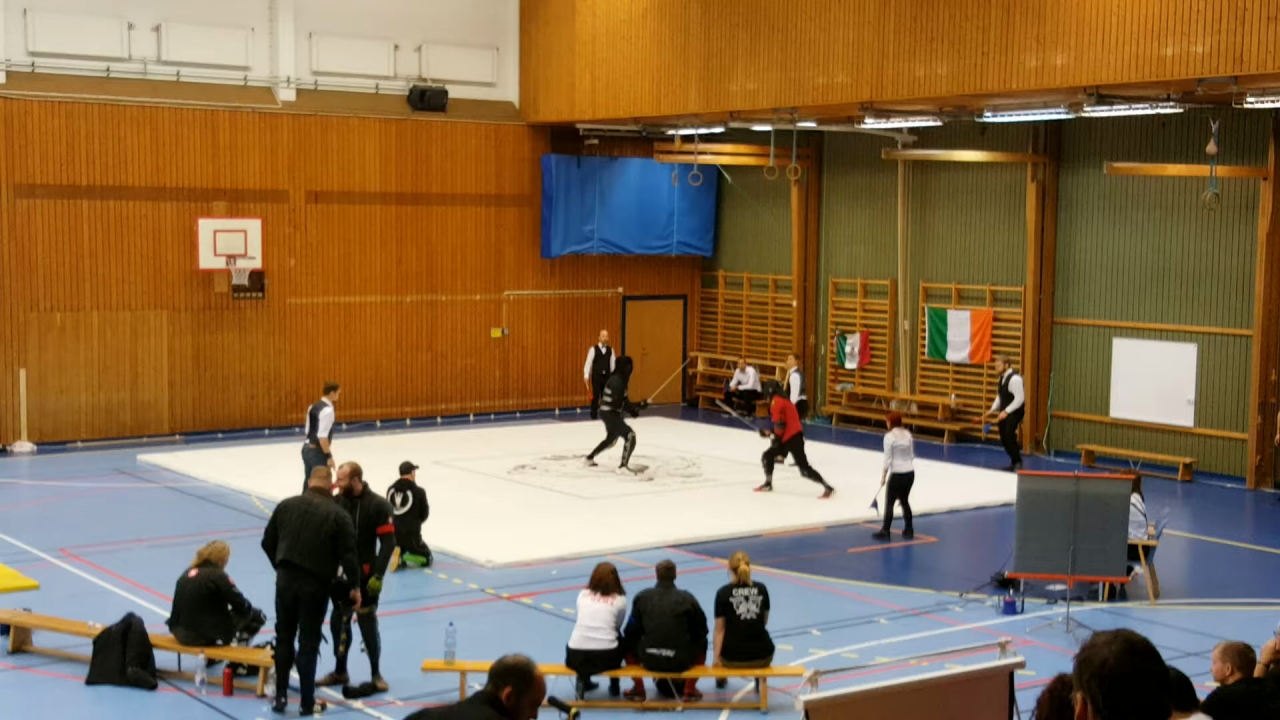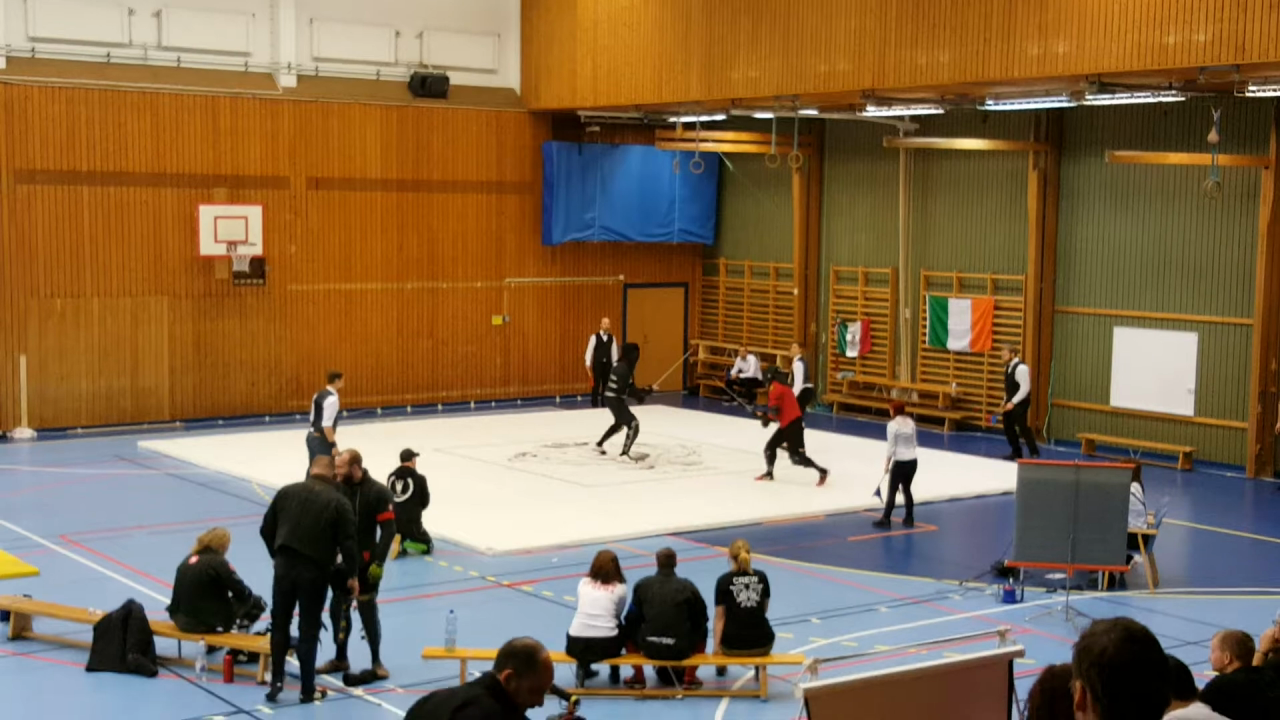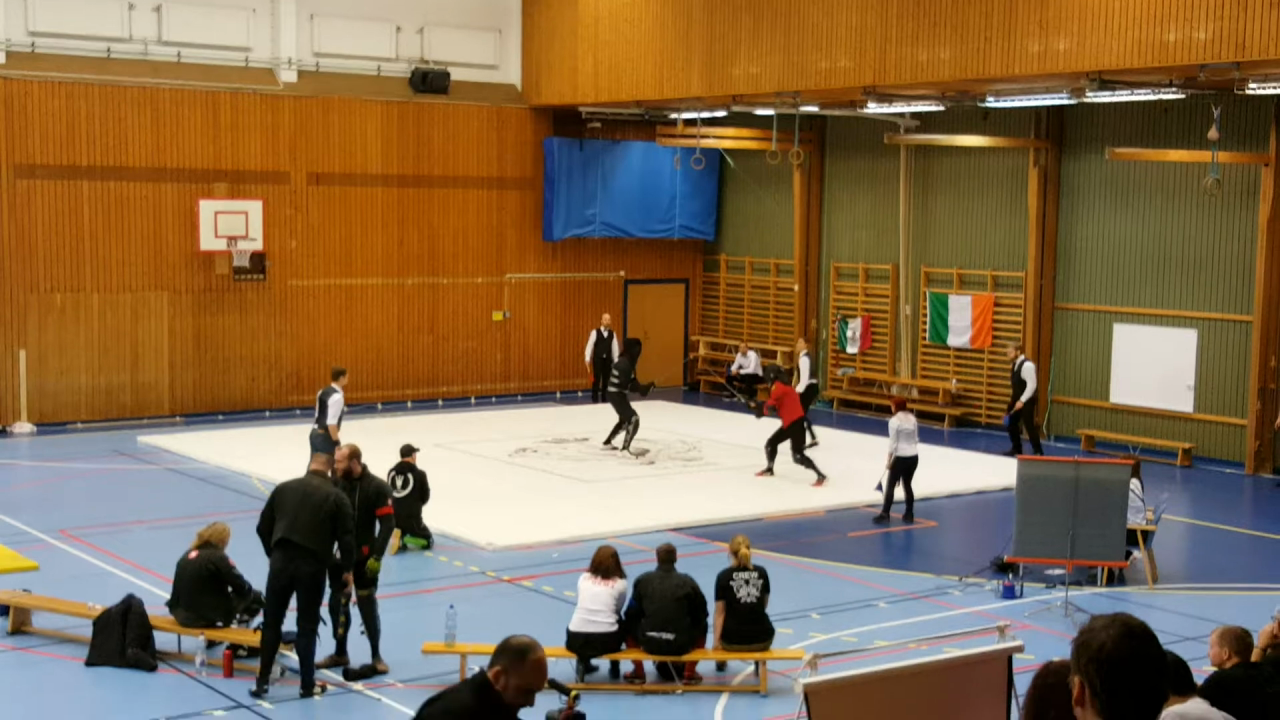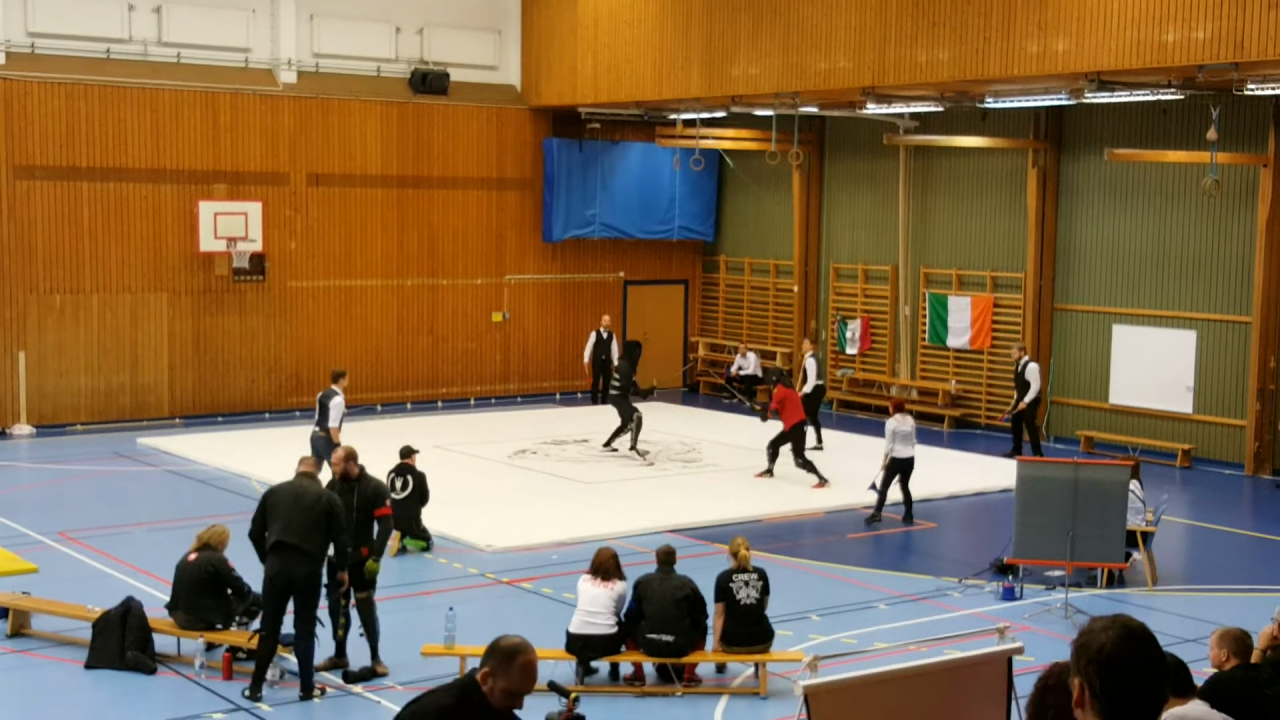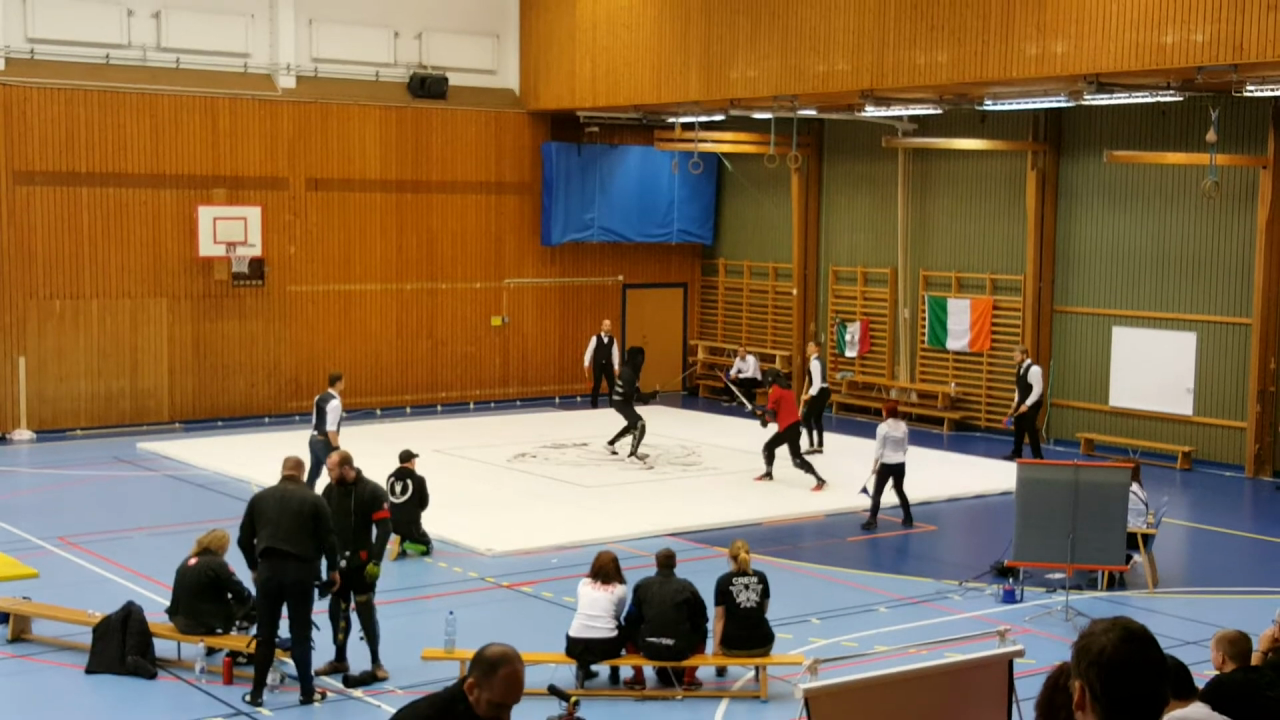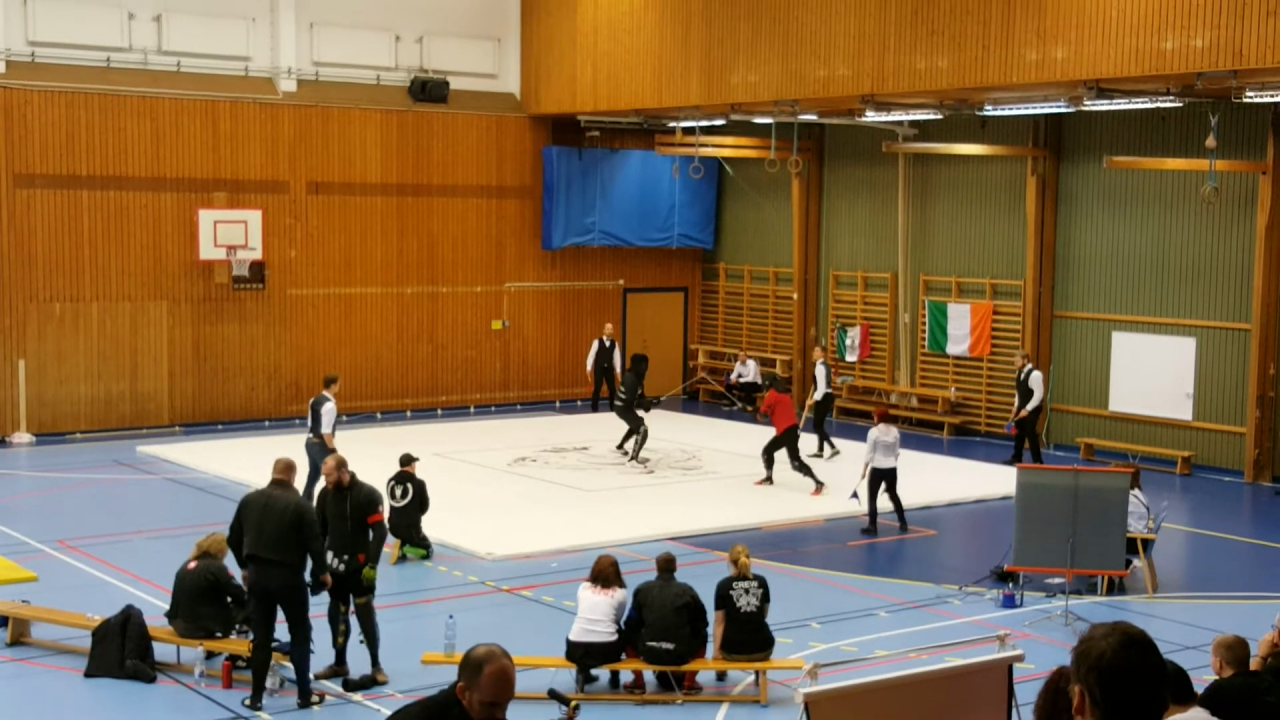
dt=0.2s
person 1, frame 1
left shoulder: (286, 505)
right shoulder: (338, 515)
left elbow: (267, 542)
right elbow: (347, 555)
right wrist: (354, 586)
left hip: (286, 580)
right hip: (315, 585)
left knee: (284, 637)
right knee: (308, 643)
left ankle: (280, 695)
right ankle: (307, 702)
person 1, frame 2
left shoulder: (286, 492)
right shoulder: (339, 503)
left elbow: (266, 529)
right elbow: (347, 543)
right wrist: (352, 575)
left hip: (285, 566)
right hip: (315, 572)
left knee: (279, 624)
right knee: (309, 631)
left ankle: (276, 681)
right ankle: (307, 690)
person 1, frame 3
left shoulder: (284, 488)
right shoulder: (336, 497)
left elbow: (263, 527)
right elbow: (346, 537)
right wrist: (347, 569)
left hip: (282, 561)
right hip: (312, 566)
left knee: (272, 622)
right knee: (307, 626)
left ankle: (262, 681)
right ankle: (307, 684)
person 1, frame 4
left shoulder: (273, 492)
right shoulder: (328, 498)
left elbow: (255, 532)
right elbow: (339, 537)
left wrist: (266, 560)
right wrist: (342, 569)
left hip: (277, 564)
right hip: (308, 568)
left knee: (269, 628)
right knee: (304, 629)
left ankle: (255, 686)
right ankle: (307, 687)
person 1, frame 5
left shoulder: (260, 498)
right shoulder: (314, 500)
left elbow: (244, 539)
right elbow: (327, 539)
left wrist: (254, 568)
right wrist: (333, 570)
left hip: (269, 570)
right hip: (300, 572)
left knee: (266, 634)
right knee: (301, 633)
left ankle: (257, 692)
right ankle: (307, 691)
person 1, frame 6
left shoulder: (249, 500)
right shoulder: (300, 505)
left elbow: (233, 539)
right elbow: (314, 543)
left wrist: (244, 567)
right wrist: (322, 572)
left hip: (257, 575)
right hip: (288, 576)
left knee: (261, 637)
right knee: (300, 634)
left ankle: (256, 696)
right ankle: (305, 694)
person 2, frame 1
left shoulder: (378, 505)
right shoulder: (336, 502)
left elbow: (388, 543)
left wrist: (378, 575)
left hip: (364, 575)
left knee: (368, 624)
right knee: (339, 622)
left ankle: (376, 674)
right ankle: (340, 671)
person 2, frame 2
left shoulder: (378, 492)
right shoulder: (336, 489)
left elbow: (388, 530)
left wrist: (379, 563)
left hip: (364, 563)
left knee: (368, 611)
right knee: (338, 609)
left ankle: (376, 661)
right ankle: (340, 659)
person 2, frame 3
left shoulder: (378, 487)
right shoulder: (335, 484)
left elbow: (387, 524)
left wrist: (377, 557)
left hip: (363, 557)
left knee: (367, 606)
right knee: (337, 604)
left ankle: (376, 656)
right ankle: (340, 654)
person 2, frame 4
left shoulder: (376, 489)
right shoulder: (333, 485)
left elbow: (385, 525)
left wrist: (376, 557)
left hip: (361, 559)
right hip: (337, 557)
left knee: (366, 608)
right knee: (337, 606)
left ankle: (375, 658)
right ankle: (339, 656)
person 2, frame 5
left shoulder: (373, 492)
right shoulder: (331, 490)
left elbow: (384, 528)
left wrist: (376, 561)
left hip: (361, 562)
right hip: (336, 561)
left knee: (366, 612)
right knee: (338, 610)
left ankle: (376, 662)
right ankle: (340, 660)
person 2, frame 6
left shoulder: (368, 495)
right shoulder: (326, 494)
left elbow: (380, 532)
right elbow: (320, 529)
left wrist: (372, 564)
left hip: (359, 565)
right hip: (334, 564)
left knee: (365, 615)
right knee: (337, 614)
left ankle: (376, 666)
right ankle: (339, 664)
